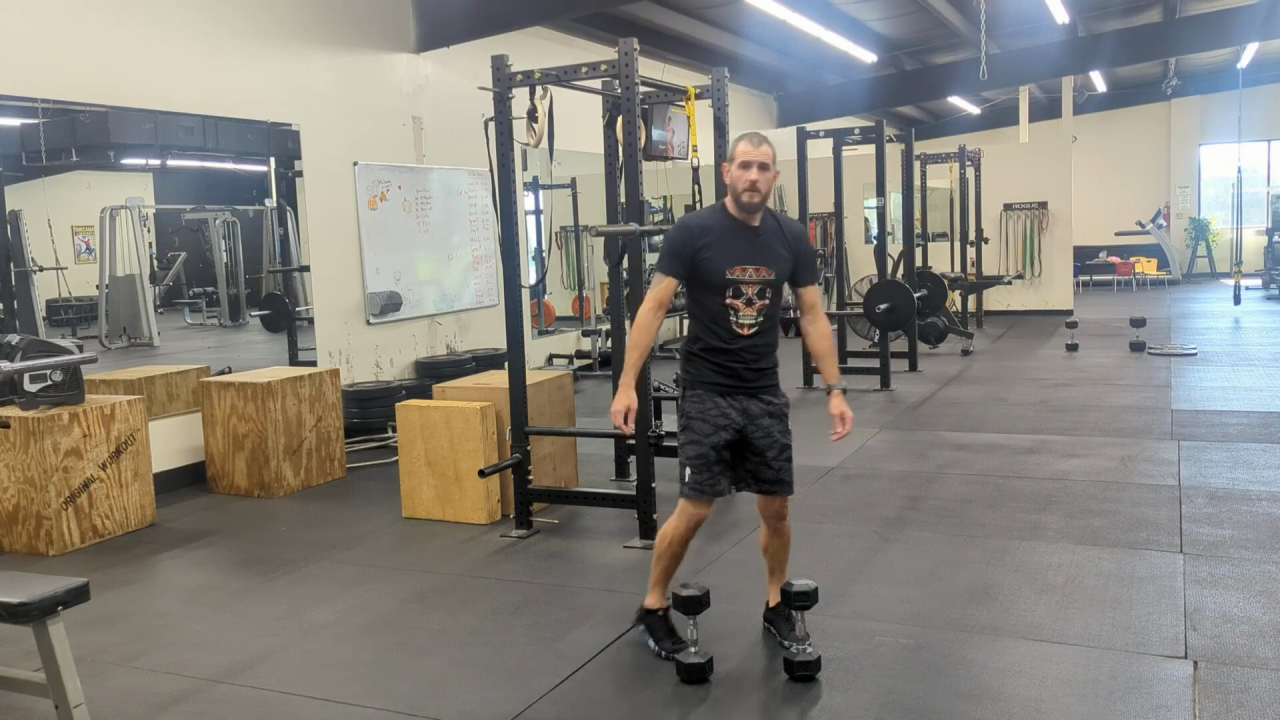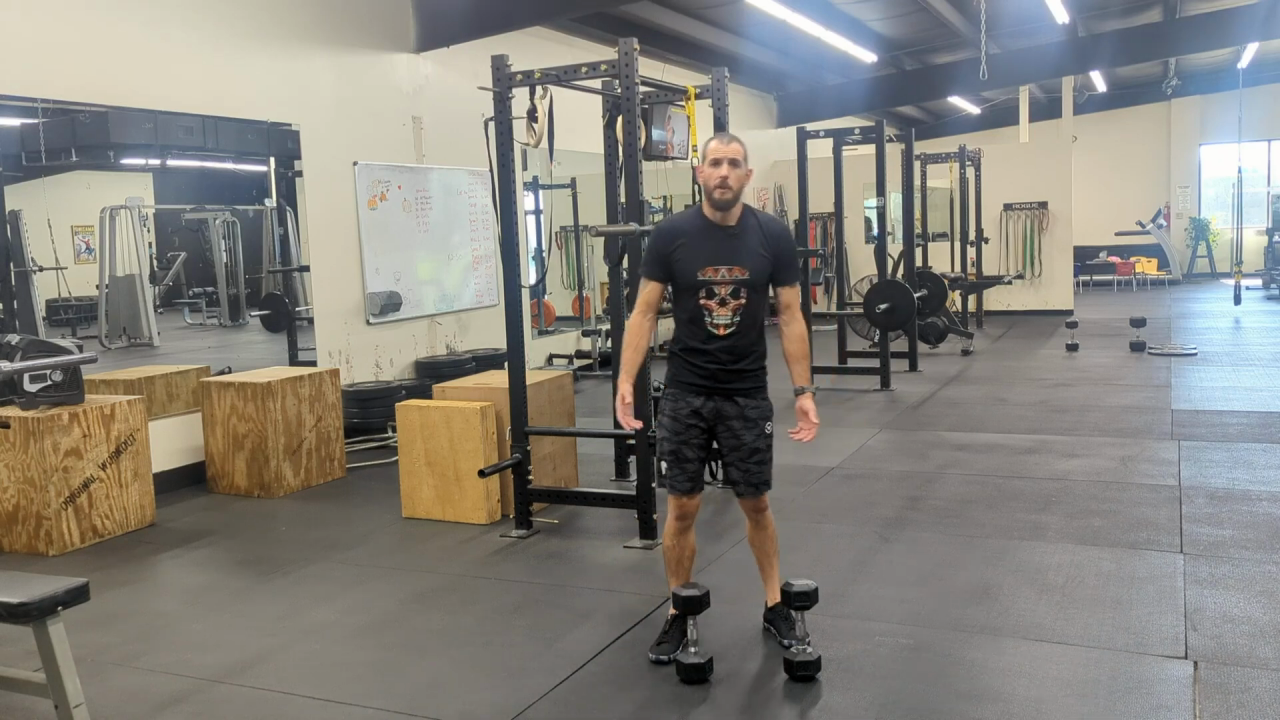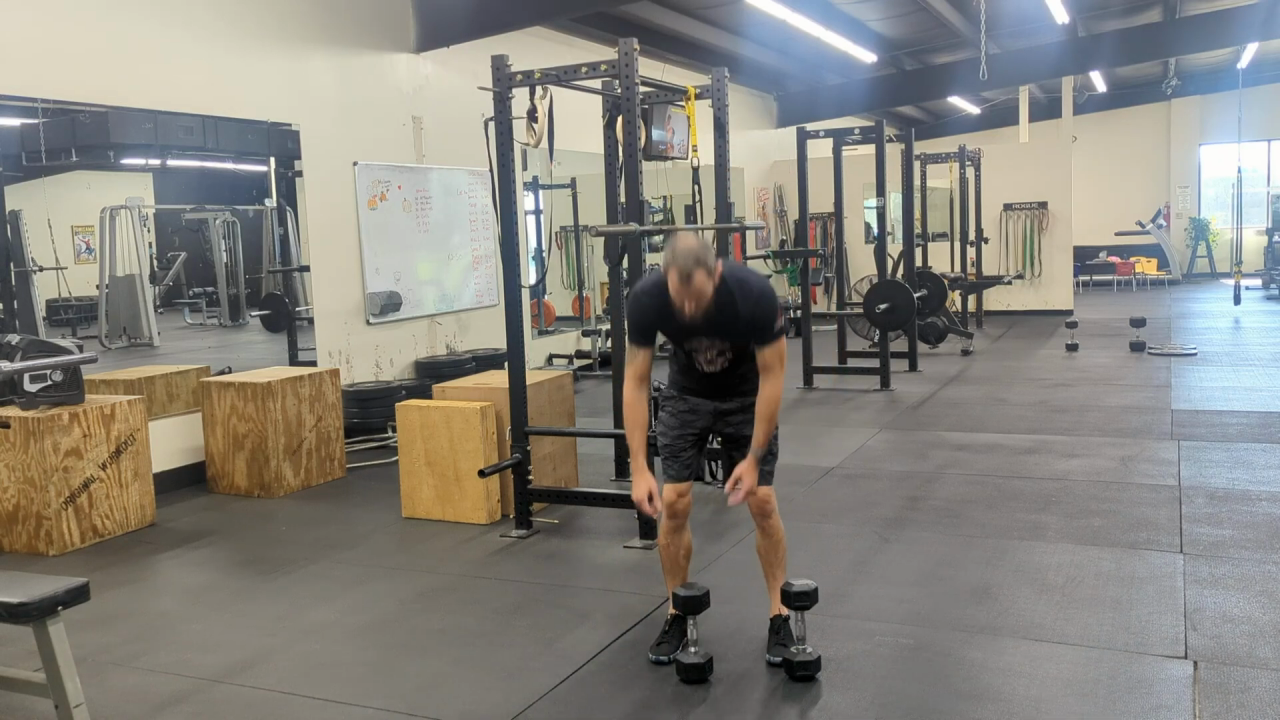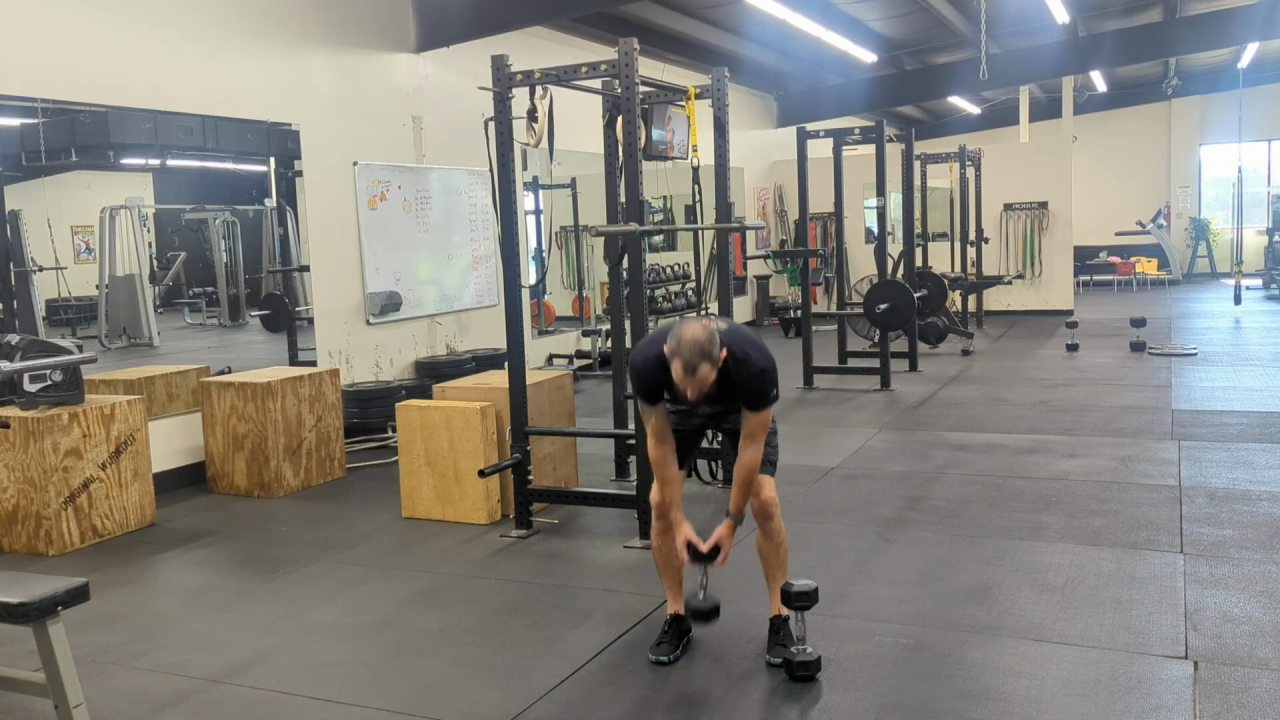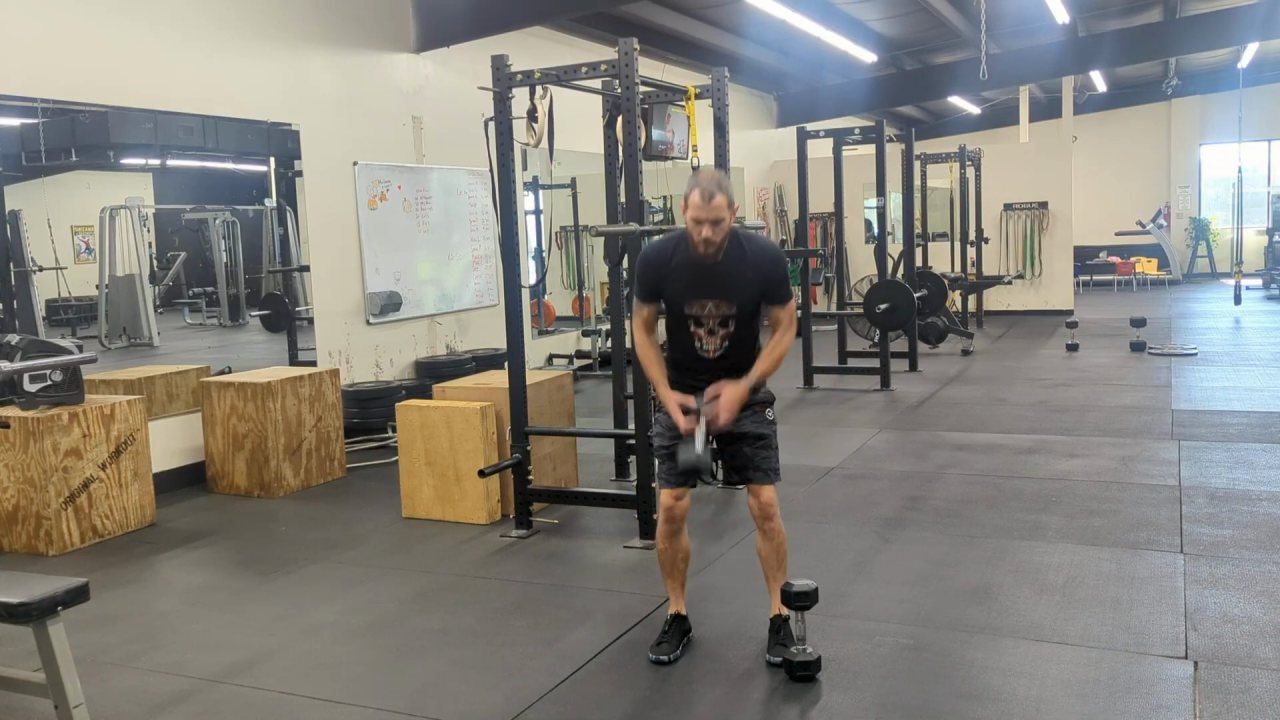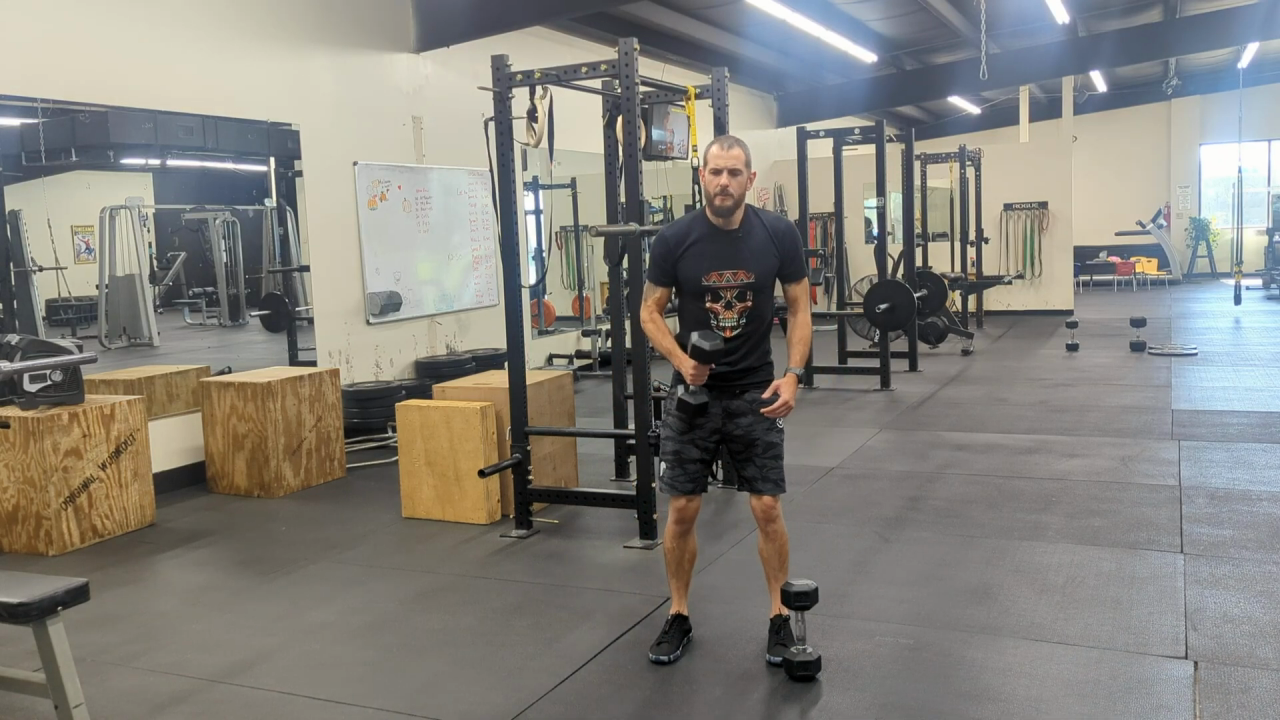
dt=0.7s
person 1, frame 1
left shoulder: (791, 236)
right shoulder: (694, 231)
left elbow: (812, 315)
right elbow: (654, 307)
left wrist: (835, 389)
right wrist: (628, 385)
left hip: (764, 394)
right hip: (706, 393)
left knee: (776, 509)
right knee: (694, 510)
left ankle: (774, 606)
right ankle: (654, 608)
person 1, frame 2
left shoulder: (773, 235)
right shoulder: (670, 234)
left elbow: (790, 316)
right elbow: (645, 312)
left wrist: (803, 391)
right wrist: (625, 382)
left hip: (747, 395)
right hip: (686, 393)
left knee: (756, 505)
right knee: (682, 508)
left ankle: (775, 605)
right ankle: (678, 614)
person 1, frame 3
left shoulder: (754, 292)
right shoulder: (646, 297)
left elbow: (772, 376)
right elbow: (636, 382)
left wrist: (754, 459)
right wrist: (639, 469)
left hip: (745, 396)
right hip: (685, 397)
left knee: (762, 502)
right knee: (673, 502)
left ankle: (779, 616)
right ankle: (679, 616)
person 1, frame 4
left shoulder: (755, 363)
right shoulder: (646, 360)
left elbow: (752, 444)
right elbow: (660, 442)
left wrist: (731, 522)
right wrist: (678, 520)
left hip: (742, 405)
right hip: (675, 407)
left knee: (764, 501)
right knee: (661, 501)
left ankle: (779, 616)
right ankle: (676, 616)
person 1, frame 5
left shoulder: (763, 257)
right shoulder: (657, 258)
left elbow: (784, 327)
right elbow: (642, 329)
left wrist: (744, 388)
right wrist: (668, 396)
left hip: (744, 394)
right hip: (683, 394)
left knee: (764, 505)
right knee: (672, 508)
left ankle: (780, 616)
right ankle: (677, 616)
person 1, frame 6
left shoulder: (778, 234)
right shoulder: (674, 239)
left elbow: (799, 308)
right elbow: (650, 312)
left wrist: (793, 374)
right wrist: (681, 362)
left hip: (754, 392)
right hip: (694, 394)
left knee: (767, 508)
right knee: (682, 510)
left ankle: (780, 616)
right ankle: (679, 616)
